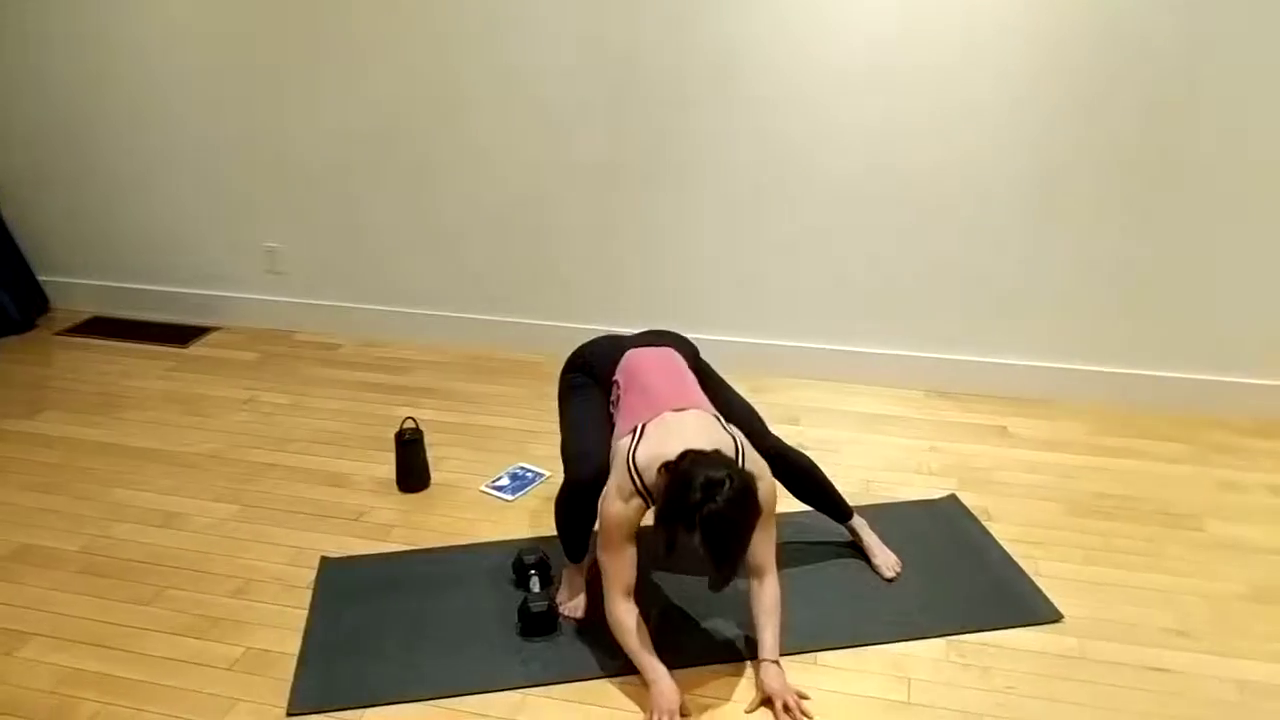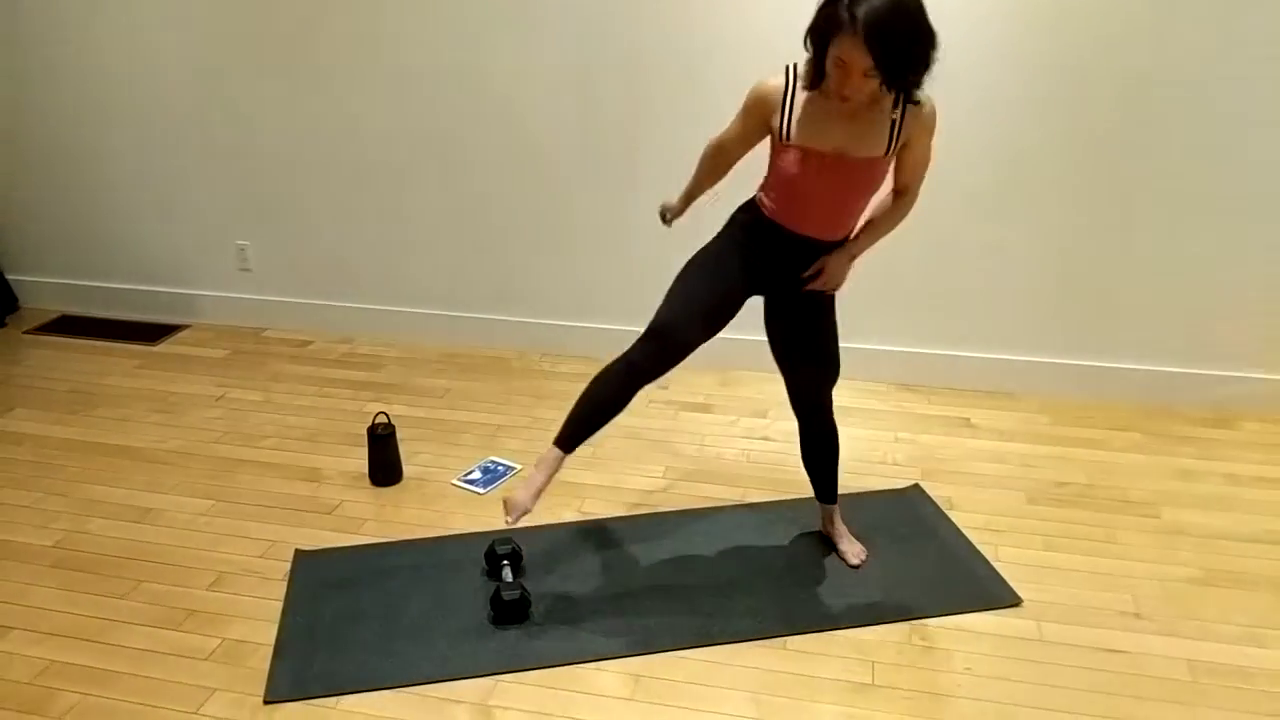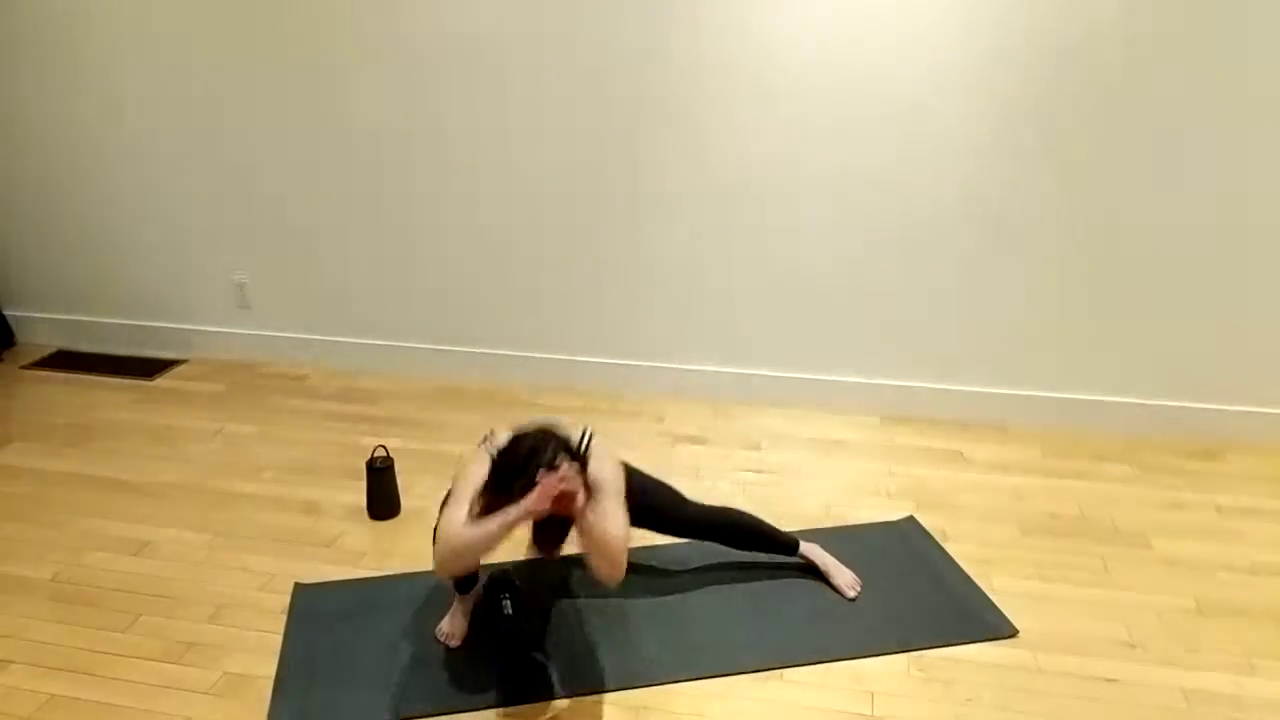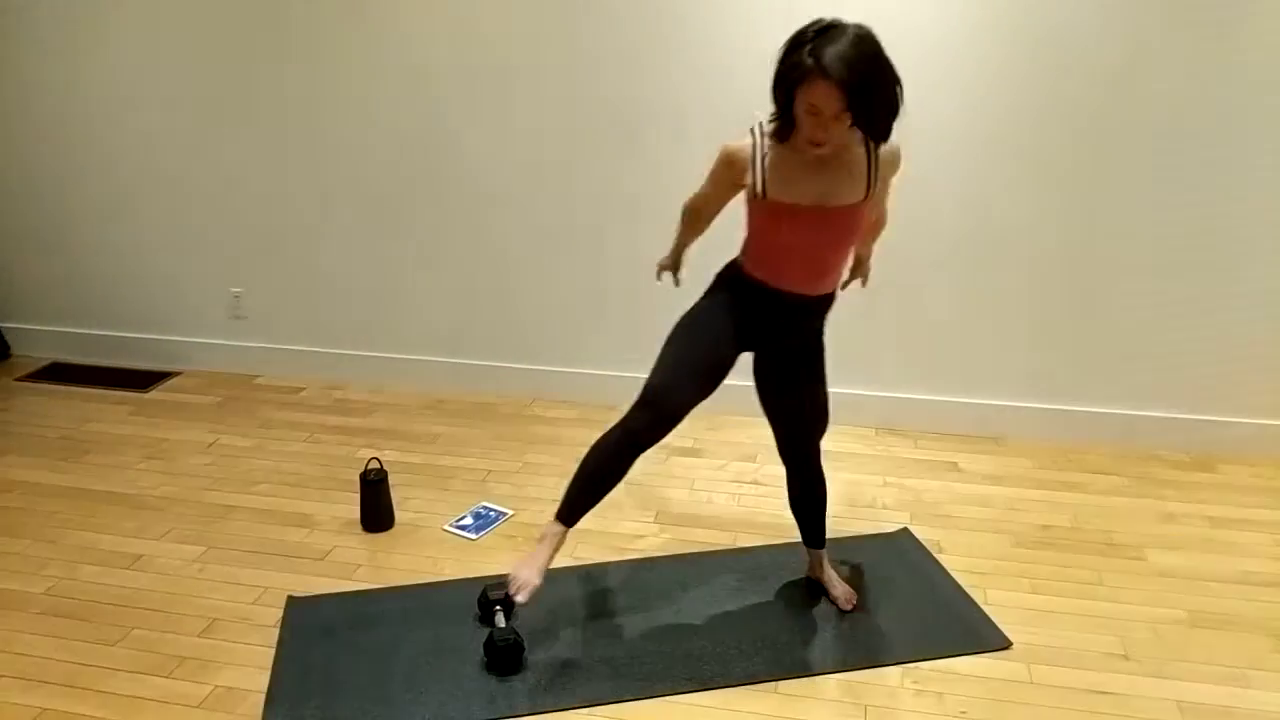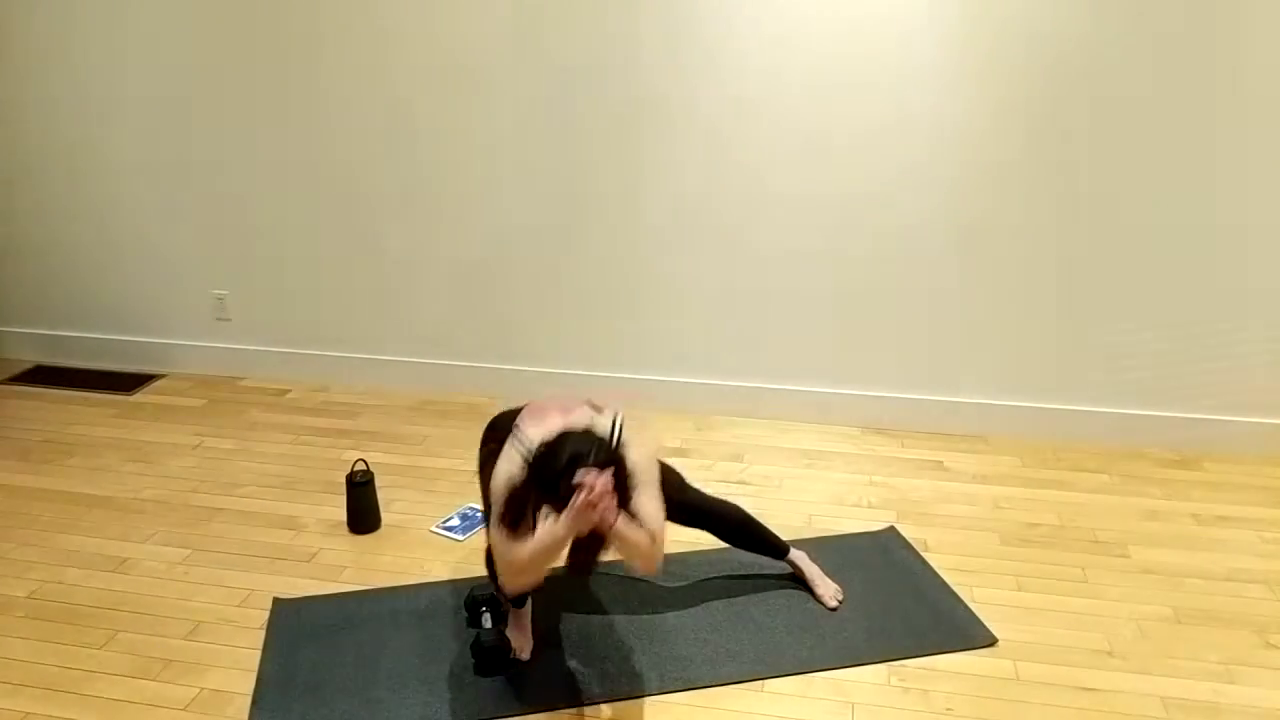
dt=1s
person 1, frame 1
left shoulder: (754, 476)
right shoulder: (627, 487)
left elbow: (763, 575)
right elbow: (618, 600)
left wrist: (770, 665)
right wrist: (659, 681)
left hip: (675, 353)
right hip: (597, 367)
right knee: (584, 478)
left ankle: (858, 528)
right ankle: (575, 567)
person 1, frame 2
left shoulder: (915, 115)
right shoulder: (778, 94)
left elbow: (904, 196)
right elbow: (724, 150)
left wrist: (848, 254)
right wrist: (682, 202)
left hip: (810, 269)
right hip: (747, 244)
left knee: (814, 401)
right knee: (653, 352)
left ankle: (830, 518)
right ankle: (547, 465)
person 1, frame 3
left shoulder: (599, 467)
right shoulder: (487, 465)
left elbow: (614, 570)
right elbow: (447, 555)
left wrist: (583, 506)
right wrist: (520, 511)
right hip: (512, 485)
left knee: (693, 517)
right knee: (455, 560)
left ankle: (809, 552)
right ankle: (467, 598)
person 1, frame 4
left shoulder: (882, 158)
right shoulder: (746, 155)
right elbow: (701, 207)
left wrist: (862, 259)
right wrist: (677, 251)
left hip: (803, 325)
right hip: (736, 302)
left knee: (803, 453)
right knee: (647, 419)
left ankle: (818, 563)
right ankle: (549, 541)
person 1, frame 5
left shoulder: (633, 456)
right shoulder: (514, 466)
left elbow: (651, 558)
right elbow: (511, 574)
left wrist: (610, 519)
right wrist: (569, 522)
left hip: (594, 439)
left knee: (693, 503)
right knee: (508, 565)
left ankle: (796, 560)
right ankle: (520, 613)
